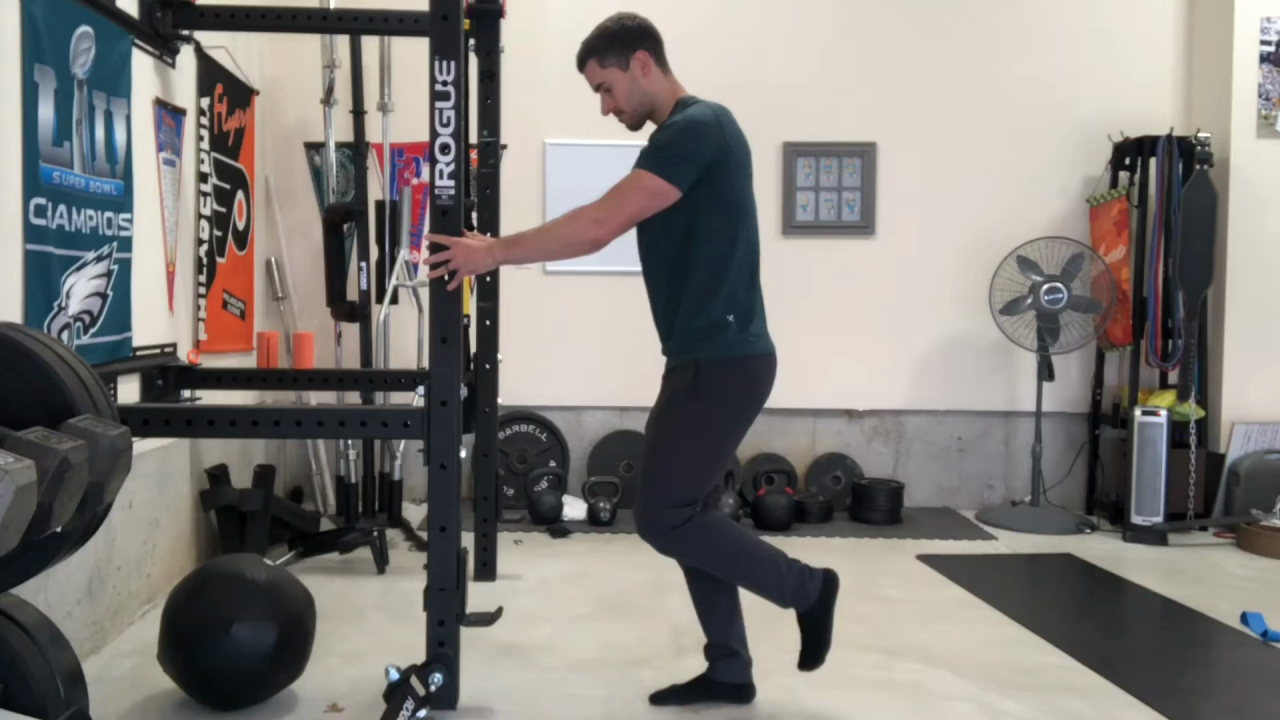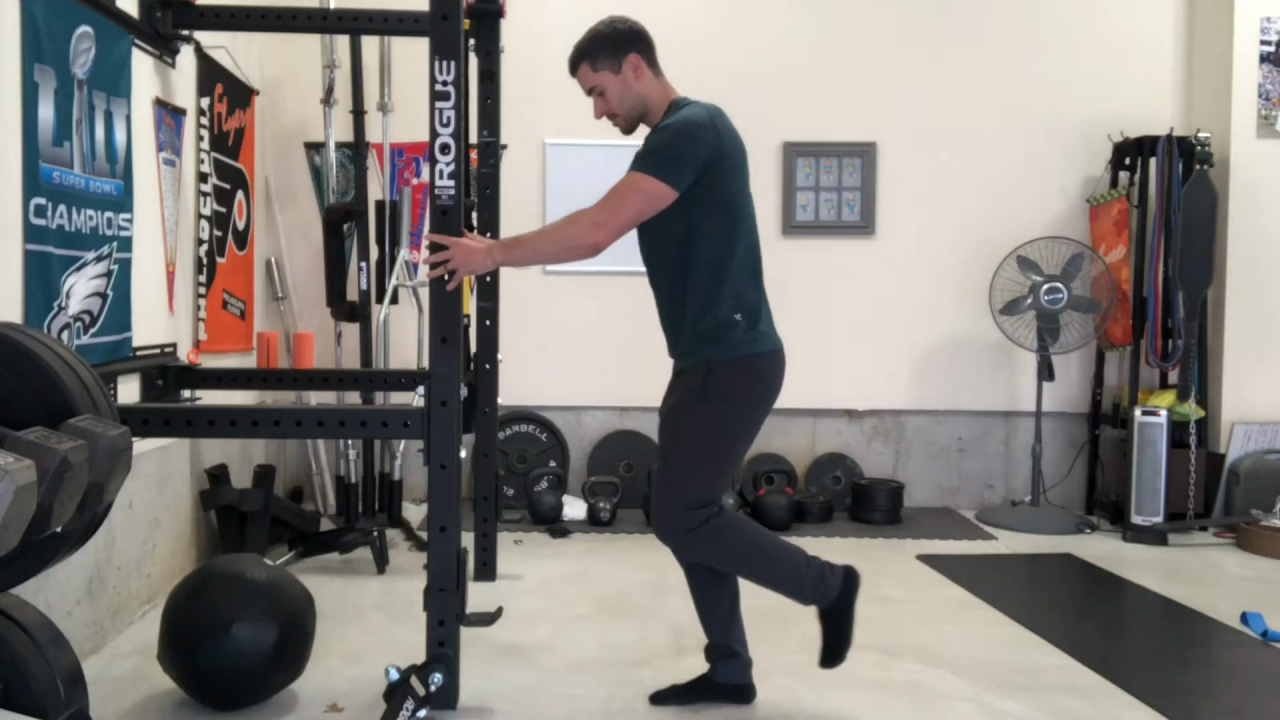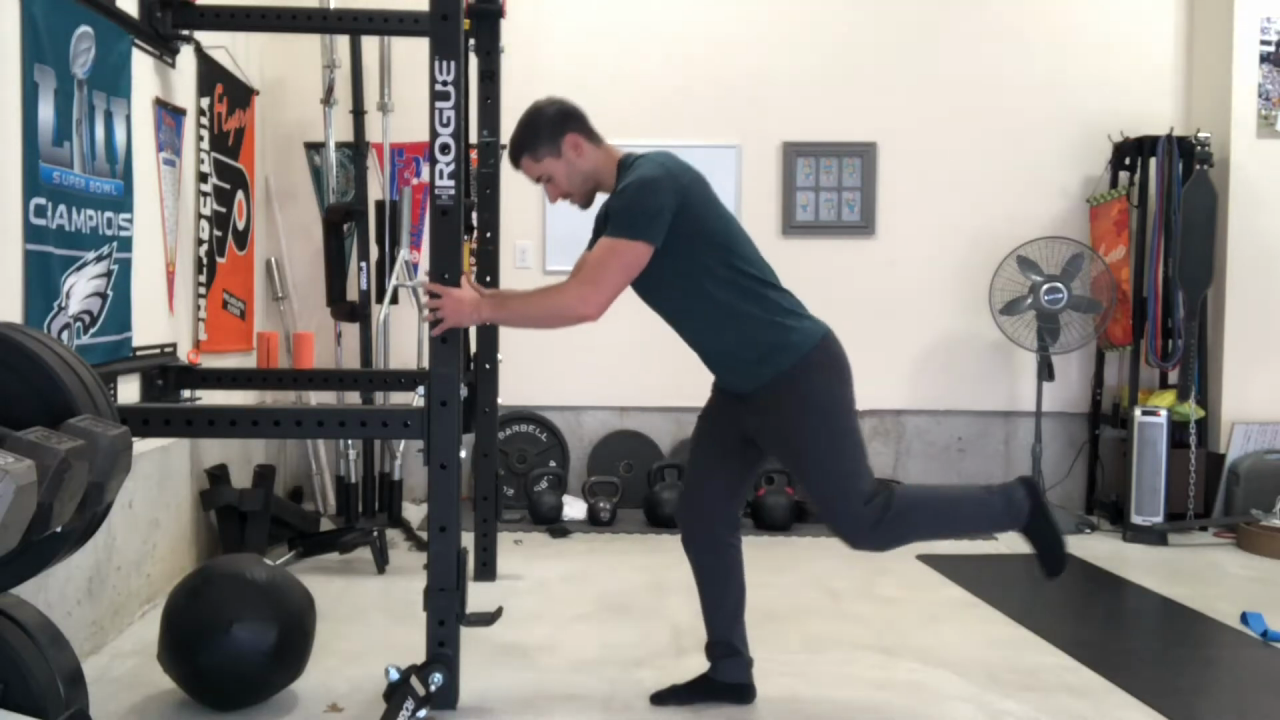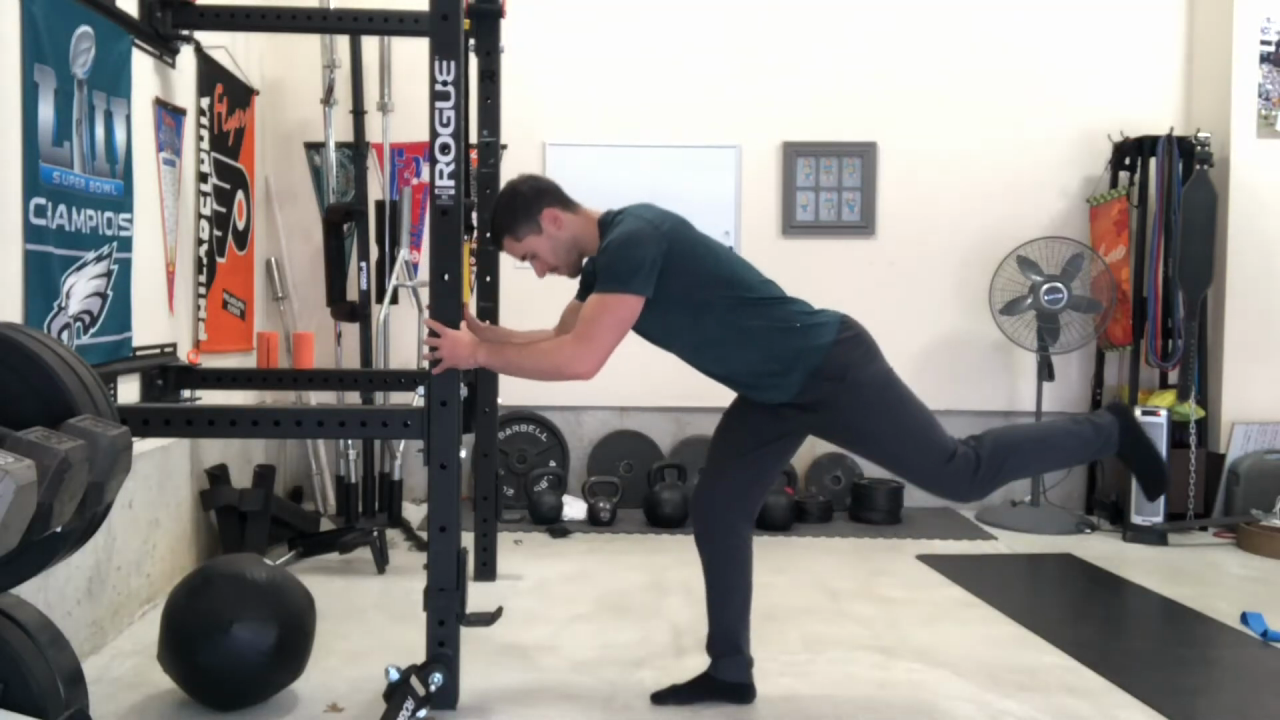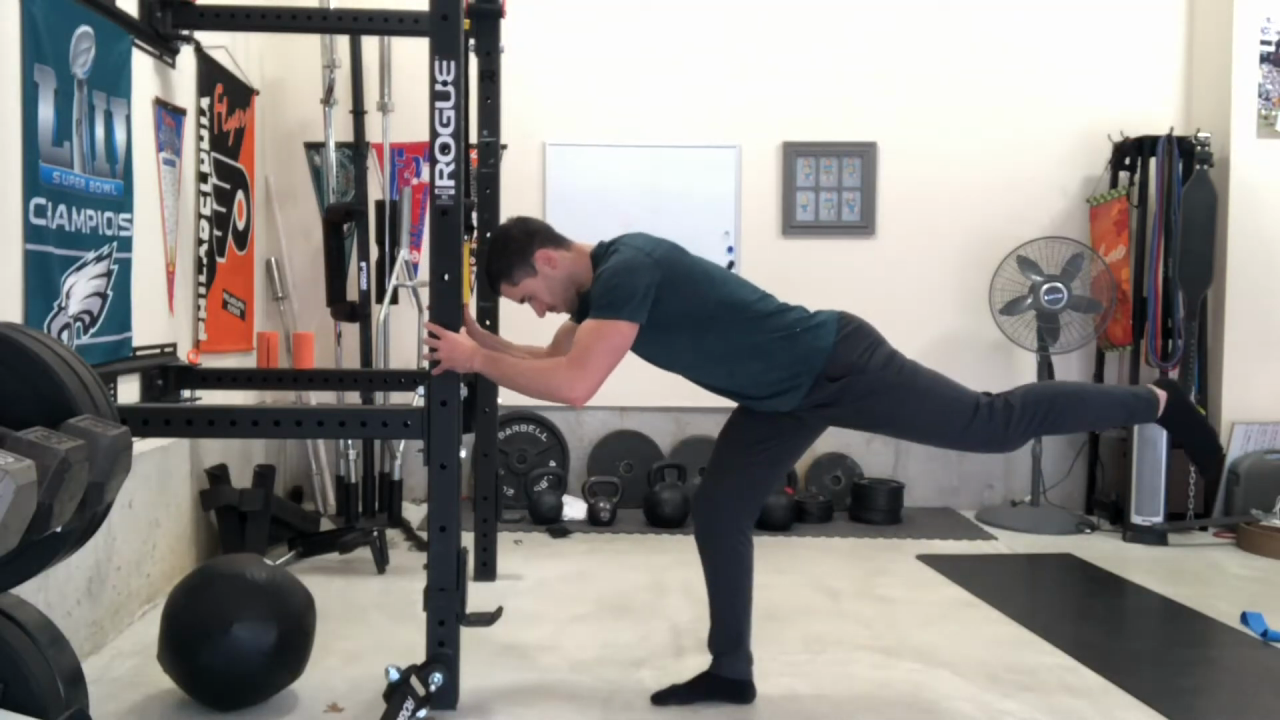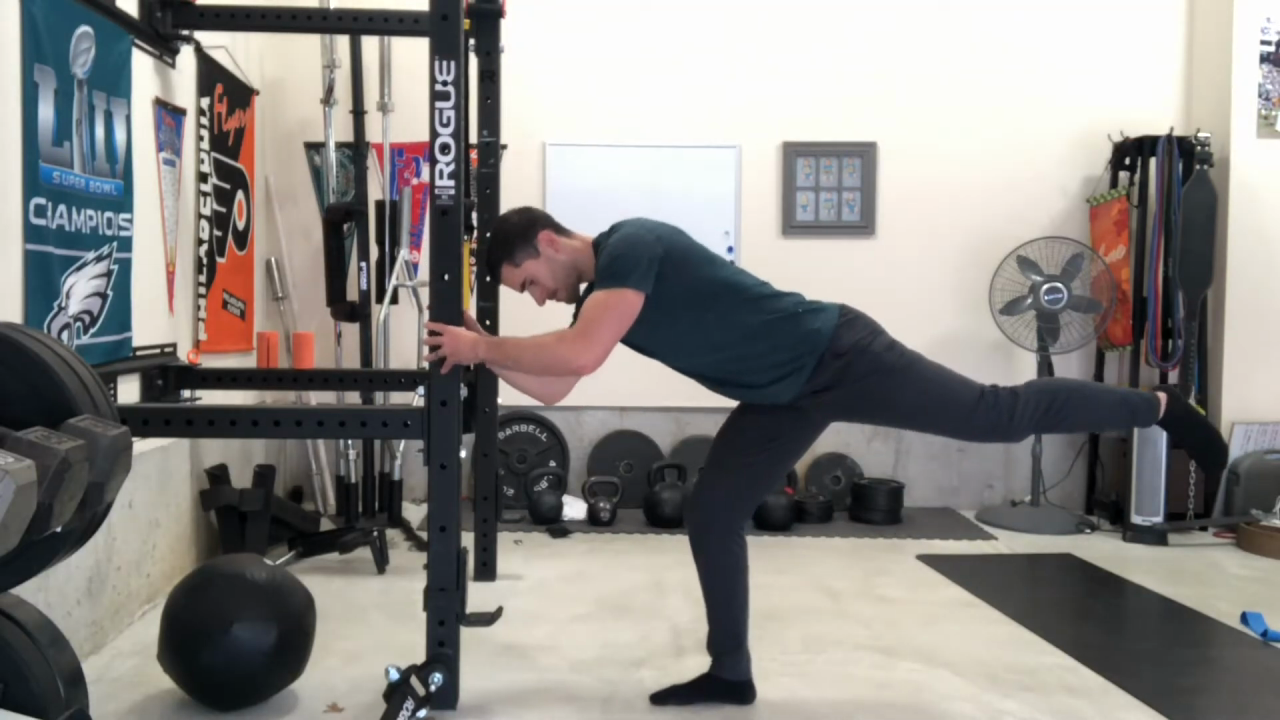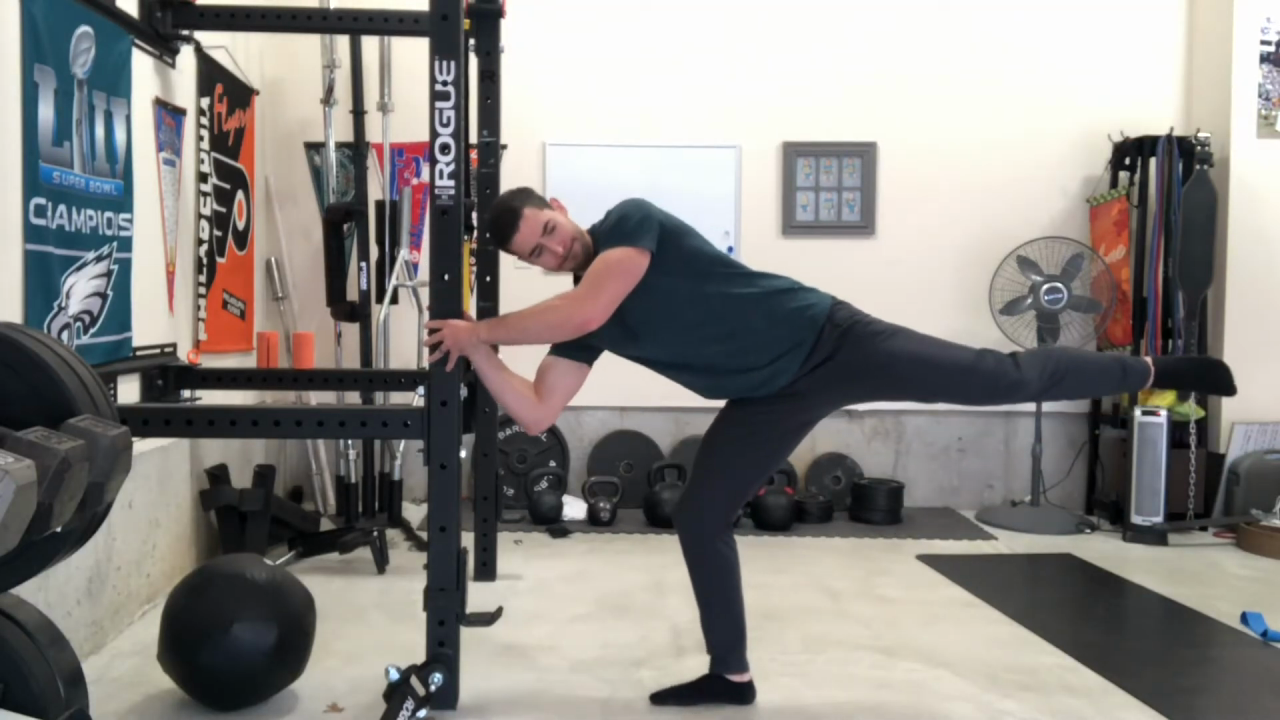
dt=0.7s
person 1, frame 1
left shoulder: (698, 129)
right shoulder: (680, 136)
left elbow: (599, 226)
right elbow: (606, 226)
left wrist: (492, 254)
right wrist: (499, 251)
left hip: (722, 362)
right hip: (704, 359)
left knee: (665, 517)
right knee: (685, 515)
left ankle: (806, 587)
right ankle: (728, 670)
person 1, frame 2
left shoulder: (692, 129)
right shoulder: (673, 136)
left elbow: (595, 231)
right elbow: (597, 232)
left wrist: (493, 256)
right wrist: (499, 252)
left hip: (732, 362)
right hip: (707, 361)
left knee: (683, 519)
right knee: (685, 517)
left ankle: (829, 585)
right ankle: (729, 670)
person 1, frame 3
left shoulder: (650, 185)
right shoulder: (623, 207)
left elbow: (585, 303)
right elbow: (579, 295)
left wrist: (481, 312)
right wrist: (488, 299)
left hip: (796, 371)
right hip: (745, 382)
left knee: (860, 521)
right knee: (703, 518)
left ankle: (1013, 506)
right ankle: (729, 671)
person 1, frame 4
left shoulder: (633, 240)
right shoulder: (605, 262)
left elbow: (581, 360)
right elbow: (560, 342)
left wrist: (478, 356)
right wrist: (482, 332)
left hip: (829, 366)
right hip: (776, 388)
left knee: (957, 473)
right knee: (716, 511)
left ankle: (1109, 430)
right ankle: (730, 670)
person 1, frame 5
left shoulder: (627, 270)
right shoulder: (603, 286)
left elbow: (574, 386)
right elbow: (555, 361)
left wrist: (476, 360)
right wrist: (480, 341)
left hip: (838, 365)
right hip: (786, 395)
left knee: (994, 424)
right knee: (718, 512)
left ankle: (1156, 403)
right ankle: (731, 670)
person 1, frame 6
left shoulder: (632, 245)
right shoulder: (599, 296)
left elbow: (577, 356)
right elbow: (552, 384)
left wrist: (481, 344)
right wrist: (480, 346)
left hip: (838, 355)
right hip: (784, 396)
left knee: (999, 415)
right knee: (711, 514)
left ankle: (1158, 406)
right ankle: (731, 672)
person 1, frame 7
left shoulder: (631, 221)
right shoulder: (581, 318)
left elbow: (585, 311)
right elbow: (535, 413)
left wrist: (479, 328)
right wrist: (477, 354)
left hip: (825, 340)
right hip: (770, 395)
left knee: (998, 377)
right knee: (699, 517)
left ankle: (1151, 370)
right ankle: (730, 673)
